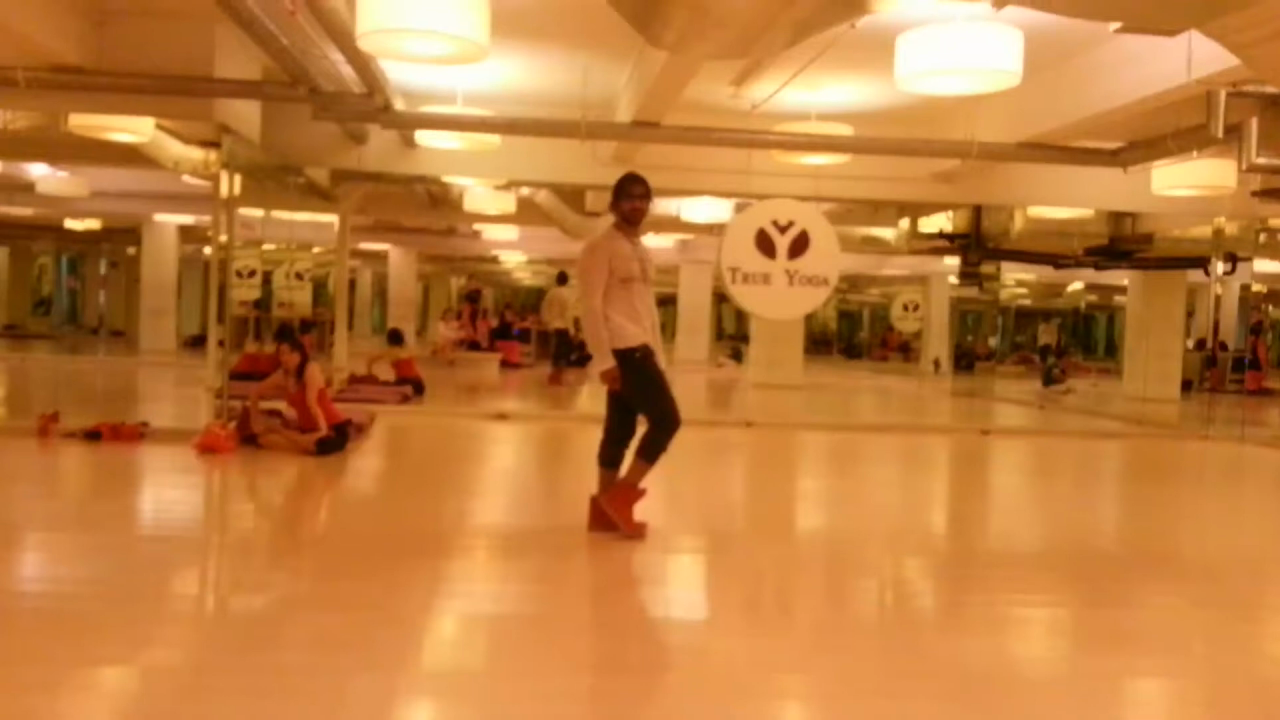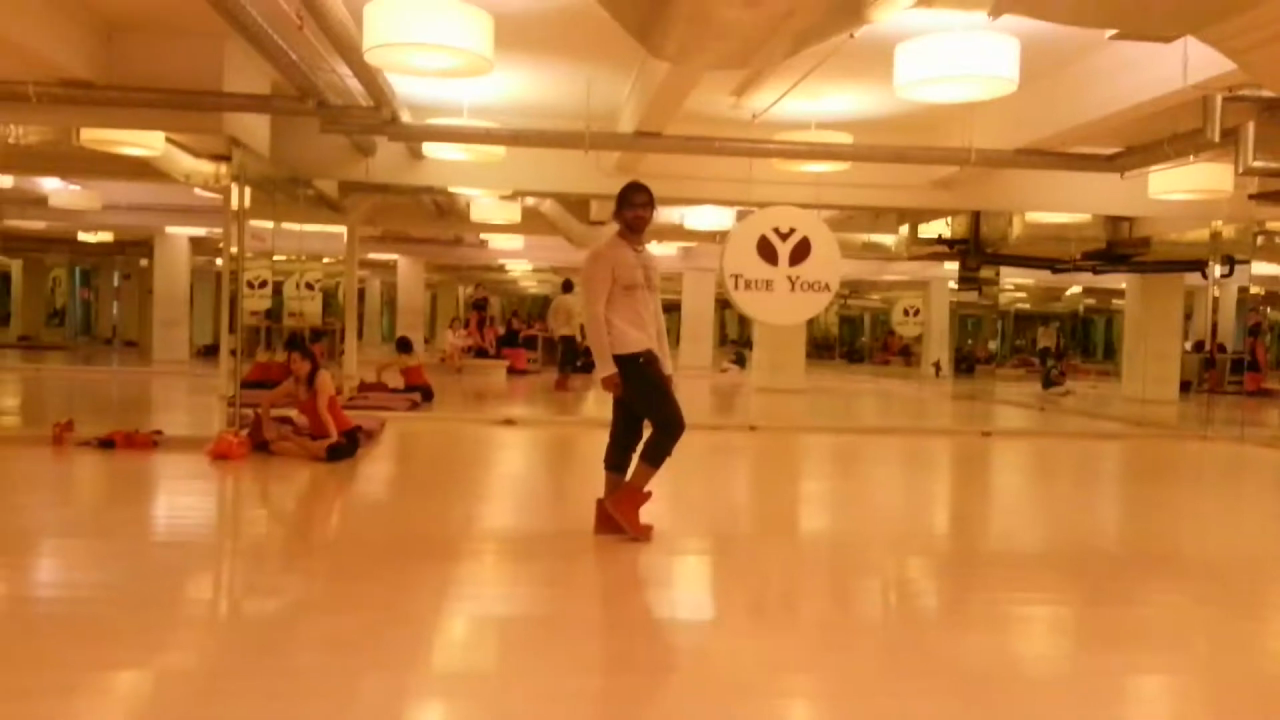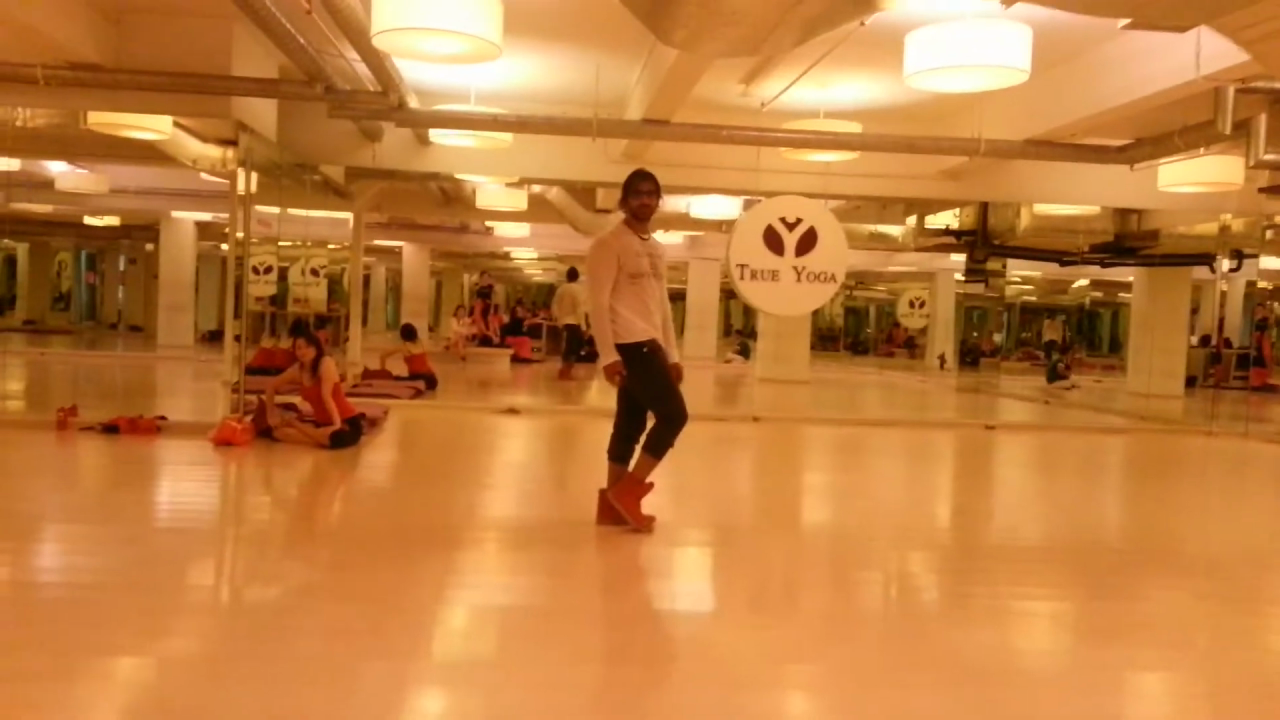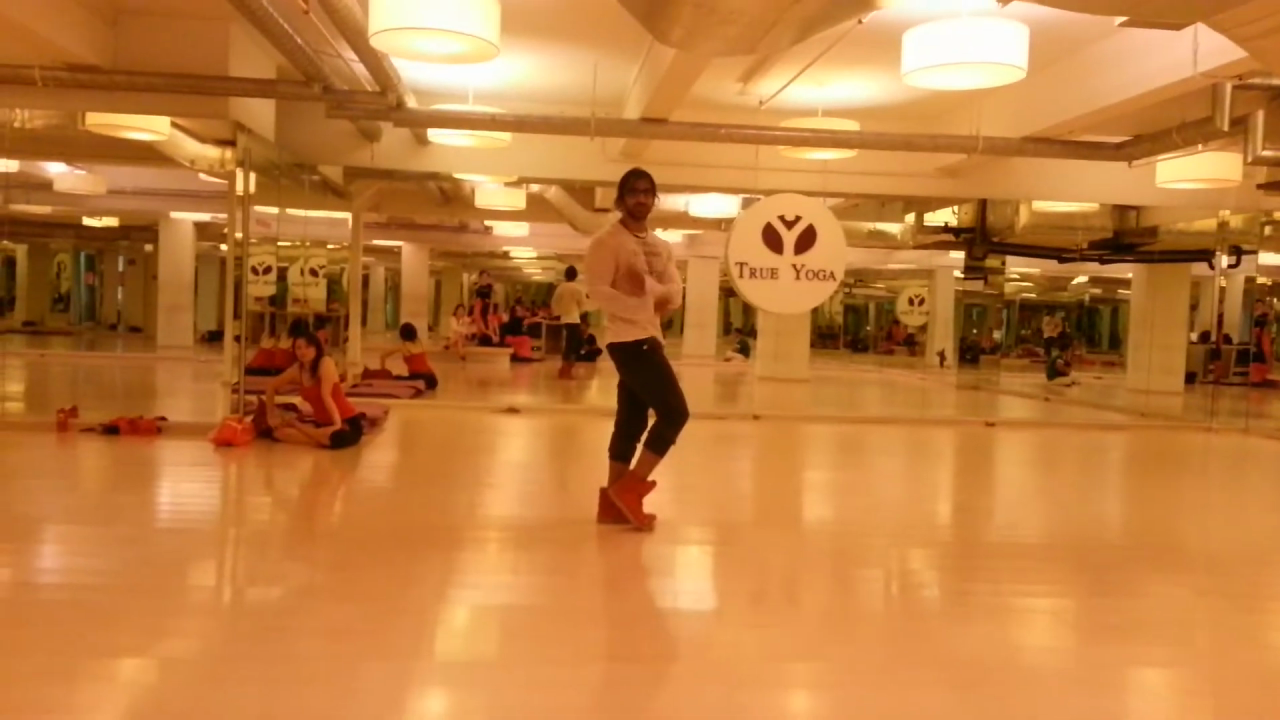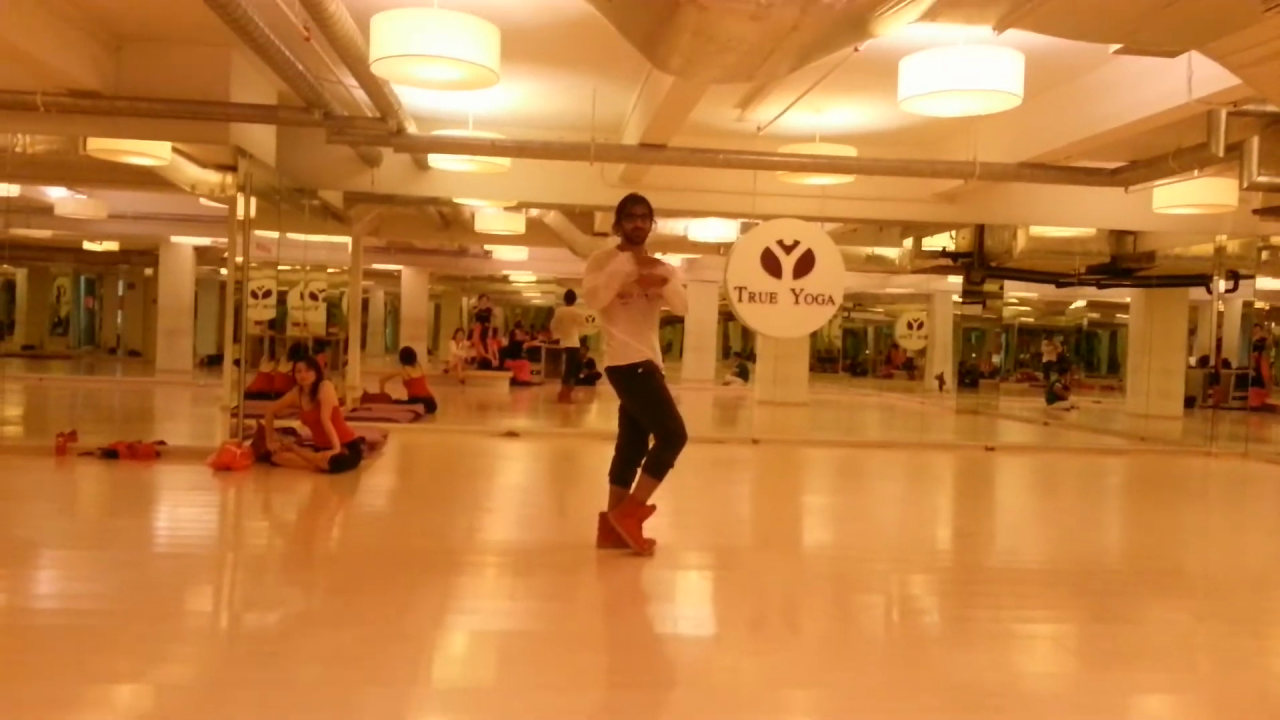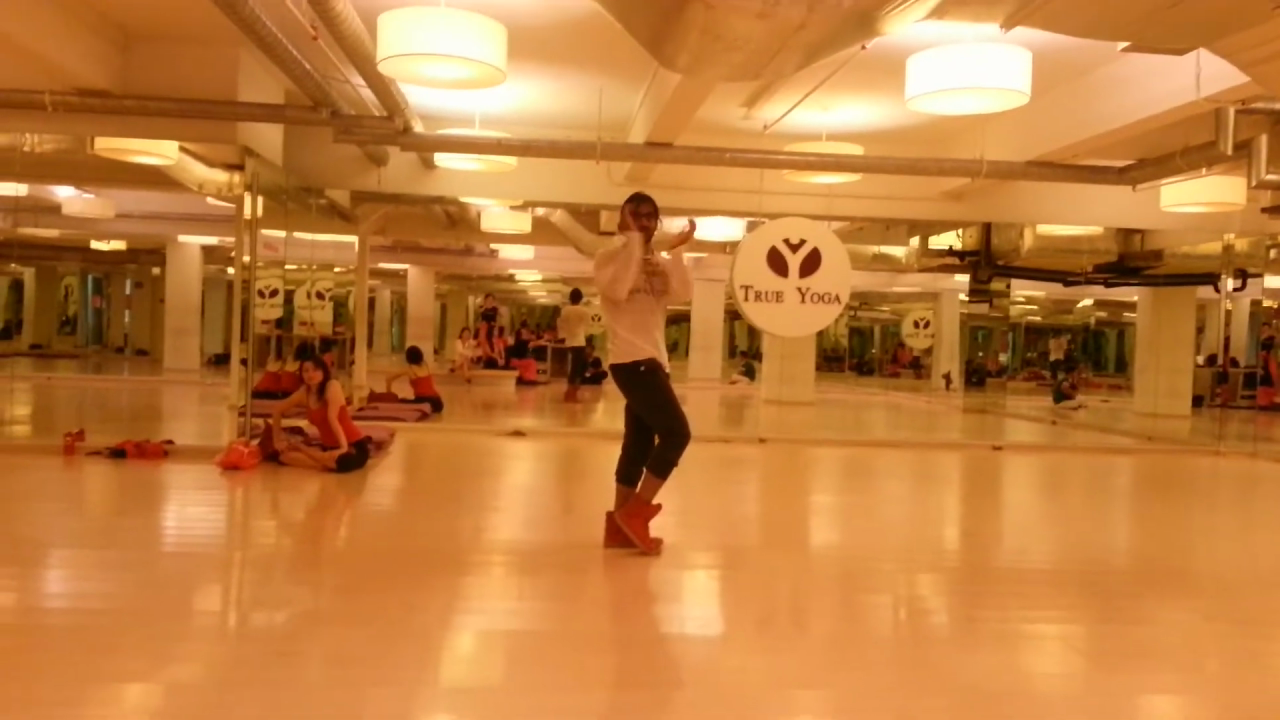
dt=0.3s
person 1, frame 1
left shoulder: (643, 252)
right shoulder: (601, 246)
right elbow: (591, 305)
left wrist: (658, 358)
right wrist: (604, 359)
left hip: (639, 349)
right hip: (621, 350)
left knee: (620, 428)
right knee: (666, 418)
left ankle: (604, 506)
right ankle: (622, 494)
person 1, frame 2
left shoulder: (649, 260)
right shoulder: (604, 255)
right elbow: (594, 313)
left wrist: (665, 365)
right wrist: (605, 366)
left hip: (645, 355)
right hip: (625, 356)
left knee: (627, 433)
right knee: (670, 423)
left ankle: (611, 510)
right ankle: (627, 498)
person 1, frame 3
left shoulder: (657, 249)
right shoulder: (609, 243)
right elbow: (598, 301)
left wrist: (672, 354)
right wrist: (608, 355)
left hip: (650, 344)
right hip: (630, 345)
left knee: (630, 423)
right knee: (673, 414)
left ankle: (612, 501)
right ankle: (629, 488)
person 1, frame 4
left shoulder: (660, 246)
right shoulder: (606, 241)
left elbow: (675, 293)
right elbow: (599, 294)
left wrist: (649, 291)
right wrist: (647, 304)
left hip: (647, 340)
right hip: (629, 341)
left knee: (632, 421)
right knee: (674, 411)
left ankle: (613, 500)
right ankle: (630, 486)
person 1, frame 5
left shoulder: (661, 267)
right shoulder: (603, 262)
left elbow: (680, 306)
right elbow: (595, 297)
left wrist: (667, 283)
right wrist: (627, 264)
left hip: (648, 363)
right hip: (627, 363)
left knee: (633, 445)
right knee: (672, 434)
left ankle: (612, 525)
right ankle: (630, 511)
person 1, frame 6
left shoulder: (665, 266)
right shoulder: (609, 256)
left elbow: (682, 292)
right elbow: (616, 289)
left wrist: (680, 250)
right wrist: (630, 239)
left hip: (655, 362)
right hip: (630, 361)
left knee: (639, 444)
right knee: (676, 432)
left ankle: (619, 524)
right ankle: (636, 510)
